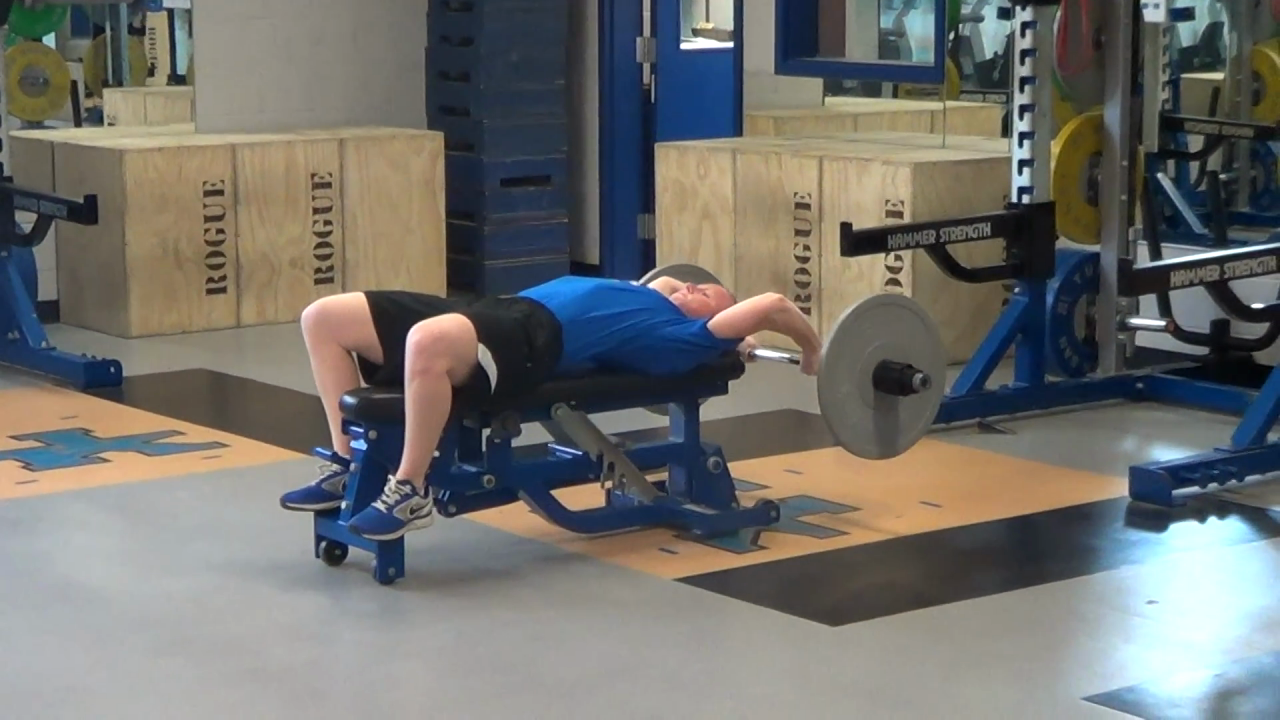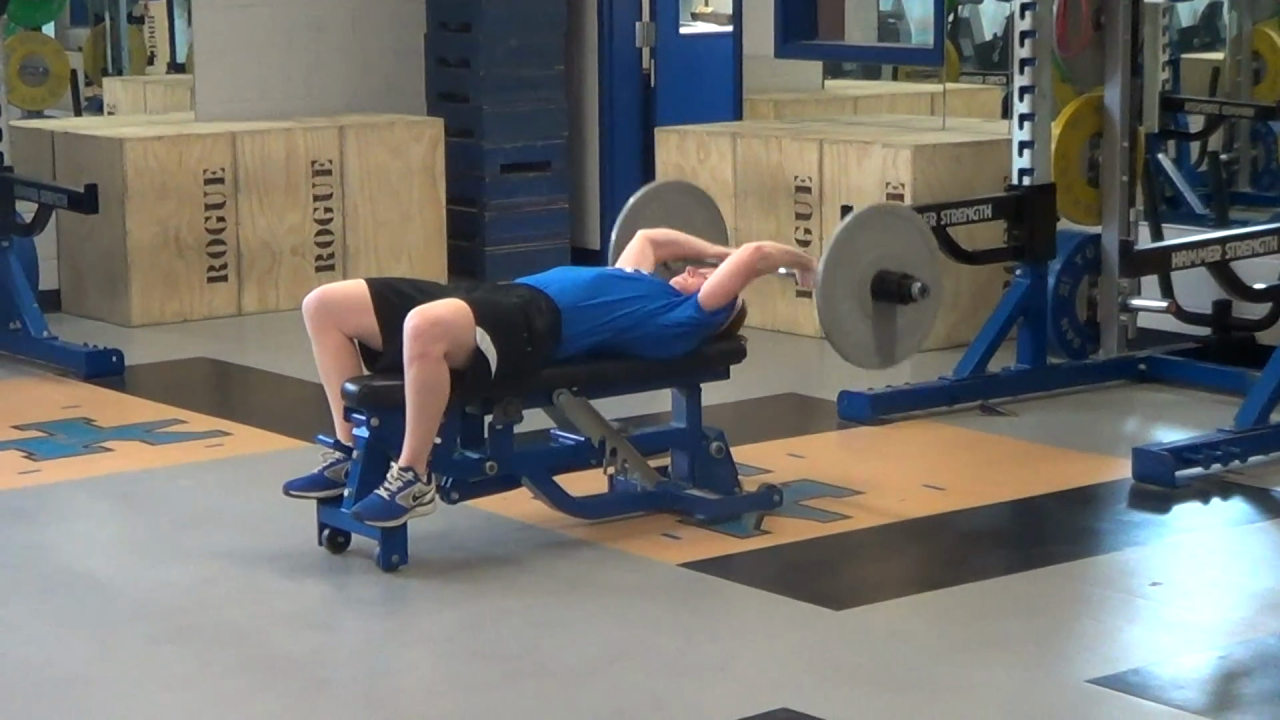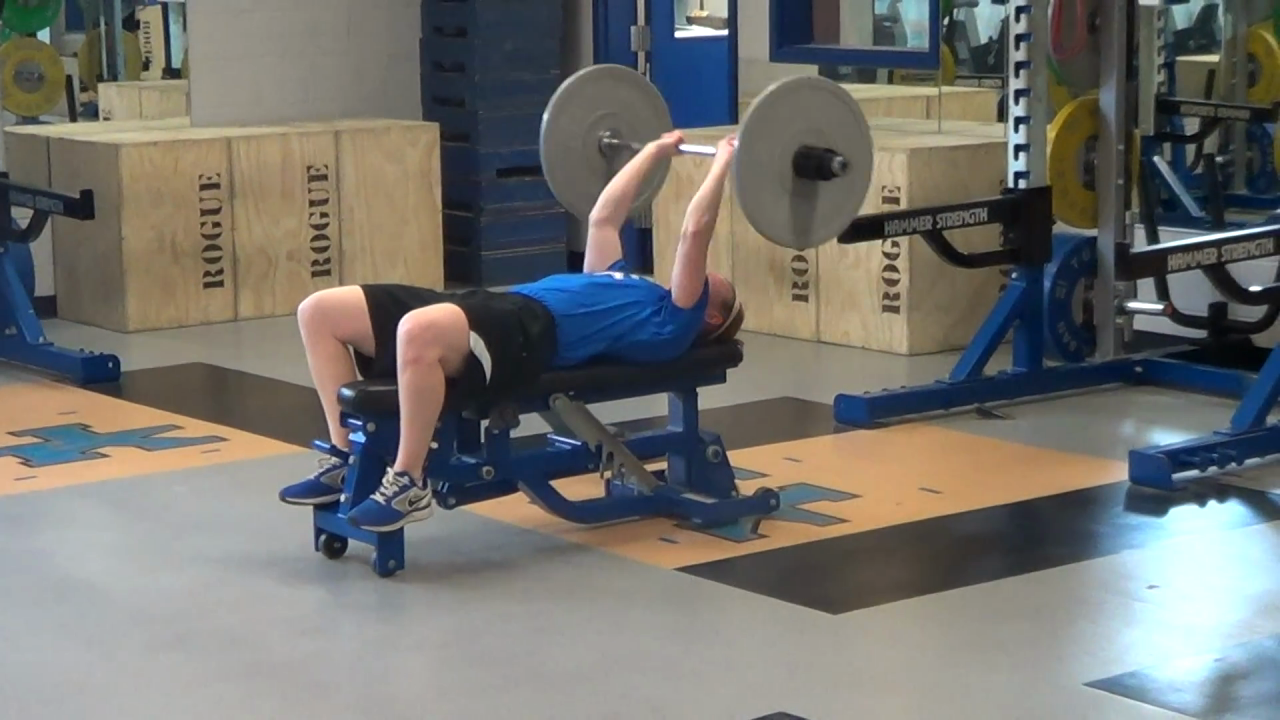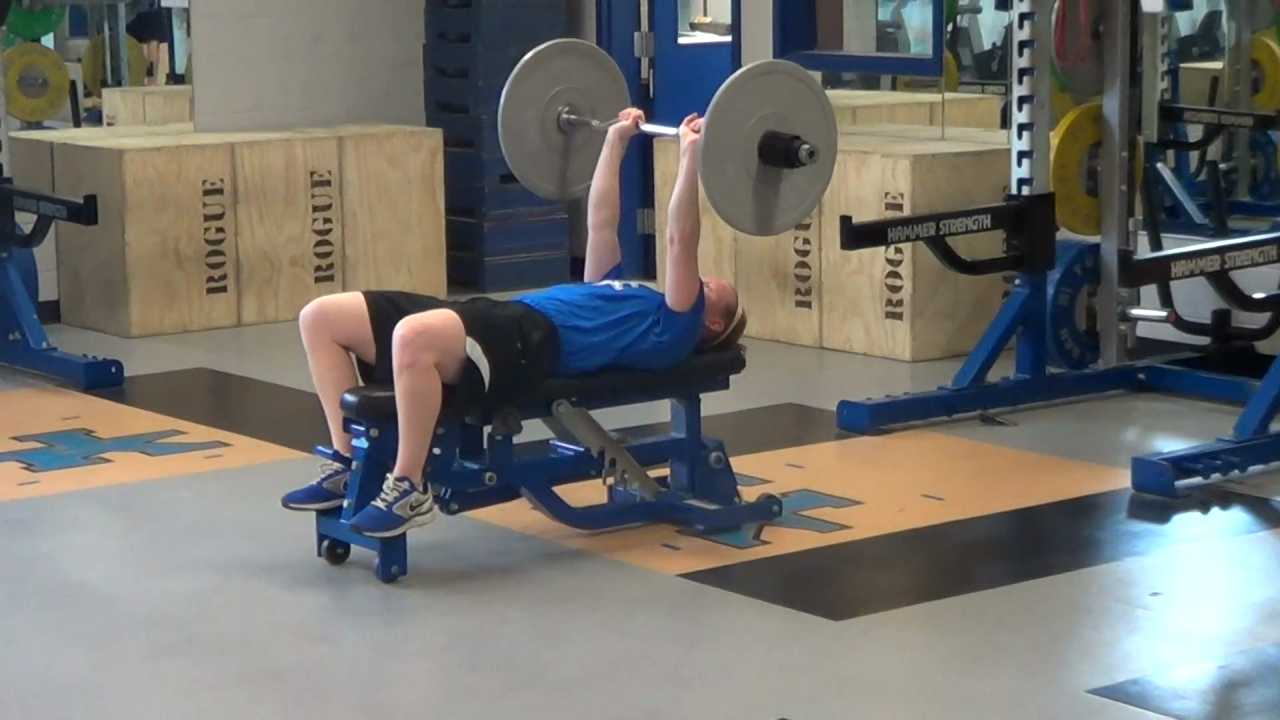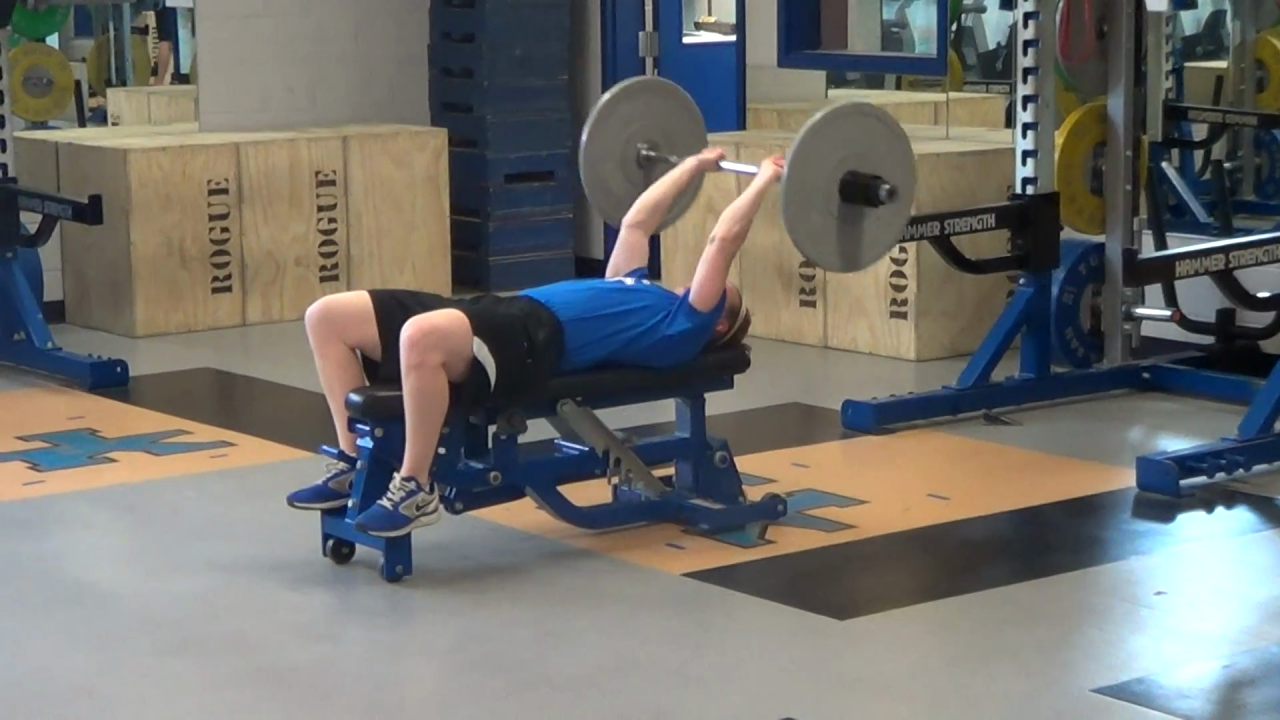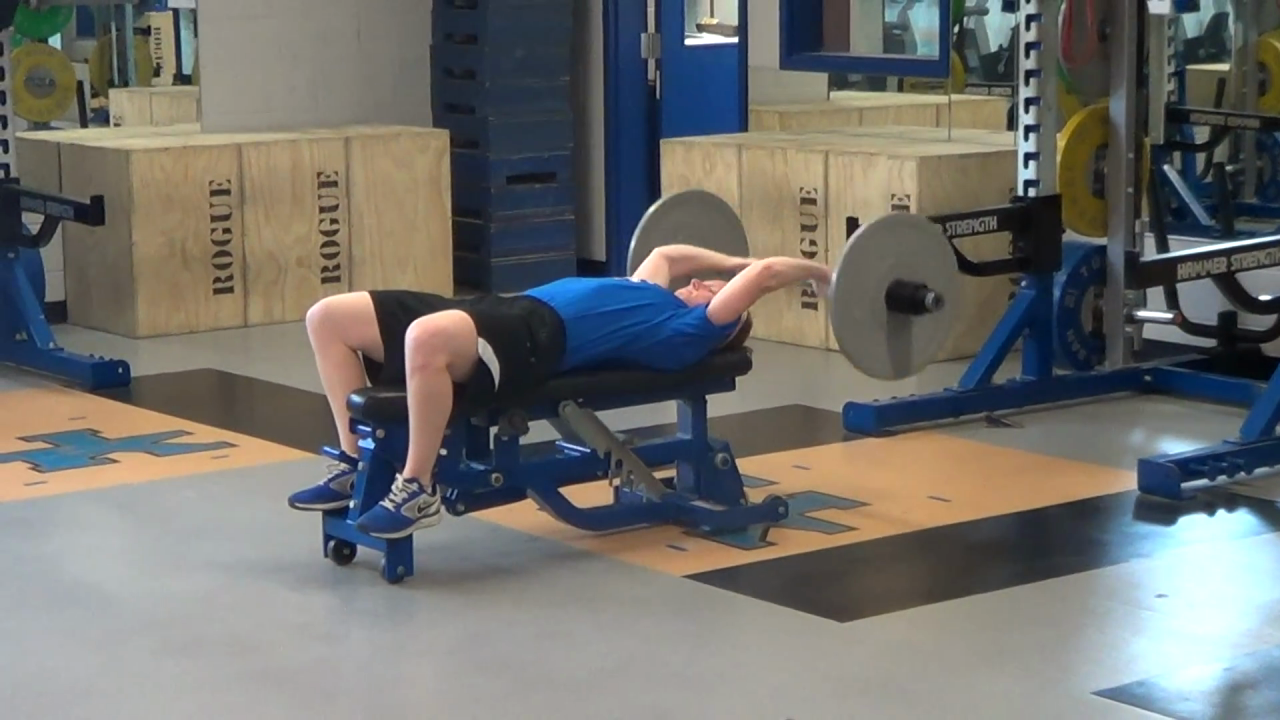
dt=0.5s
person 1, frame 1
left shoulder: (685, 337)
right shoulder: (655, 309)
left elbow: (770, 304)
right elbow: (664, 282)
left wrist: (812, 347)
left hip: (537, 336)
right hip: (499, 311)
left knee: (428, 341)
right knee: (323, 317)
left ankle: (409, 490)
right ankle: (347, 465)
person 1, frame 2
left shoulder: (681, 322)
right shoulder: (644, 291)
left elbow: (752, 257)
right elbow: (648, 235)
left wrist: (799, 259)
right wrist: (718, 249)
left hip: (534, 321)
right hip: (498, 298)
left knee: (424, 327)
right knee: (324, 305)
left ankle: (411, 477)
right ankle: (350, 451)
person 1, frame 3
left shoulder: (673, 324)
right shoulder: (627, 288)
left elbow: (695, 234)
right elbow: (603, 220)
left wrist: (724, 165)
right wrist: (654, 152)
left hip: (530, 332)
right hip: (496, 306)
left knee: (418, 331)
right knee: (319, 311)
left ankle: (408, 484)
right ankle: (345, 461)
person 1, frame 4
left shoulder: (672, 331)
right shoulder: (623, 294)
left elbow: (681, 242)
right elbow: (601, 224)
left wrist: (691, 154)
right wrist: (615, 140)
left hip: (529, 343)
right hip: (497, 315)
left knee: (414, 337)
right knee: (320, 317)
left ankle: (408, 489)
right ankle: (348, 464)
person 1, frame 5
left shoulder: (683, 328)
right shoulder: (638, 293)
left elbow: (722, 243)
right elbow: (635, 222)
left wrist: (766, 178)
right wrist: (694, 164)
left hip: (535, 337)
right hip: (502, 312)
left knee: (421, 337)
right knee: (326, 316)
left ankle: (416, 490)
right ankle: (354, 465)
person 1, frame 6
left shoulder: (689, 331)
right shoulder: (652, 300)
left elbow: (763, 277)
right elbow: (666, 253)
left wrist: (815, 270)
right wrist: (739, 261)
left hip: (540, 335)
right hip: (509, 310)
left knee: (427, 338)
right knee: (329, 316)
left ankle: (417, 490)
right ankle: (355, 462)
